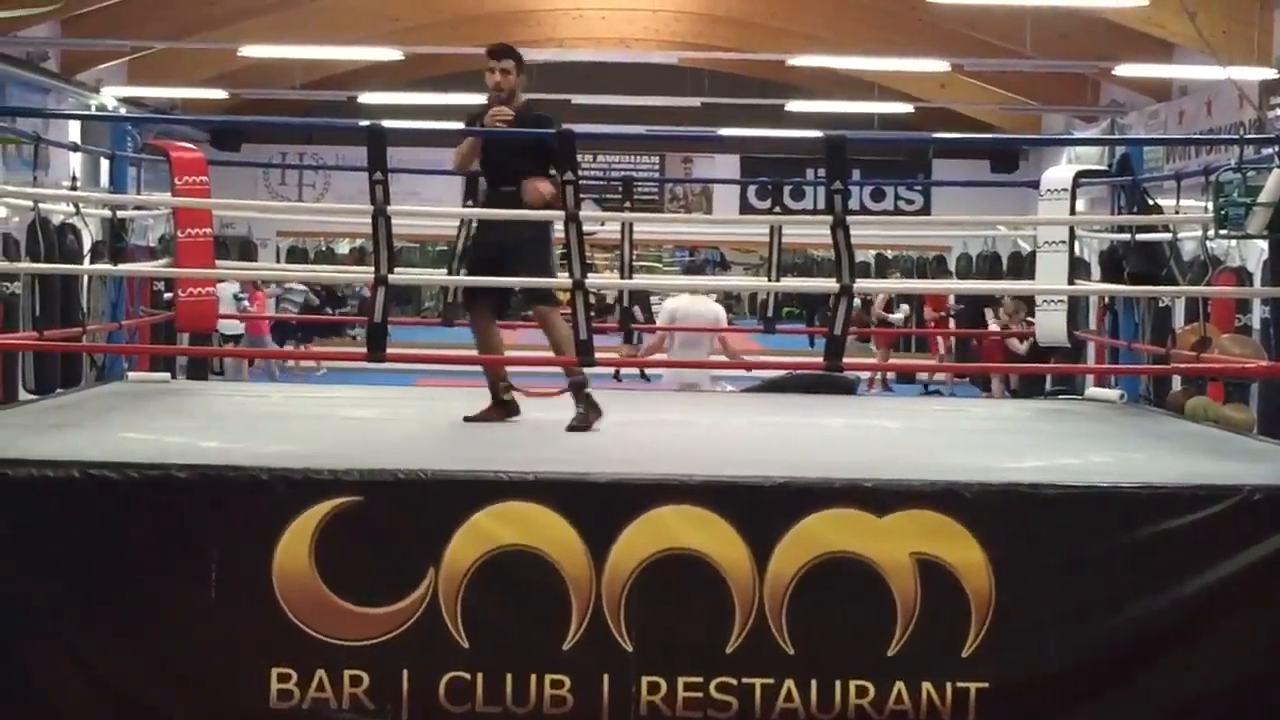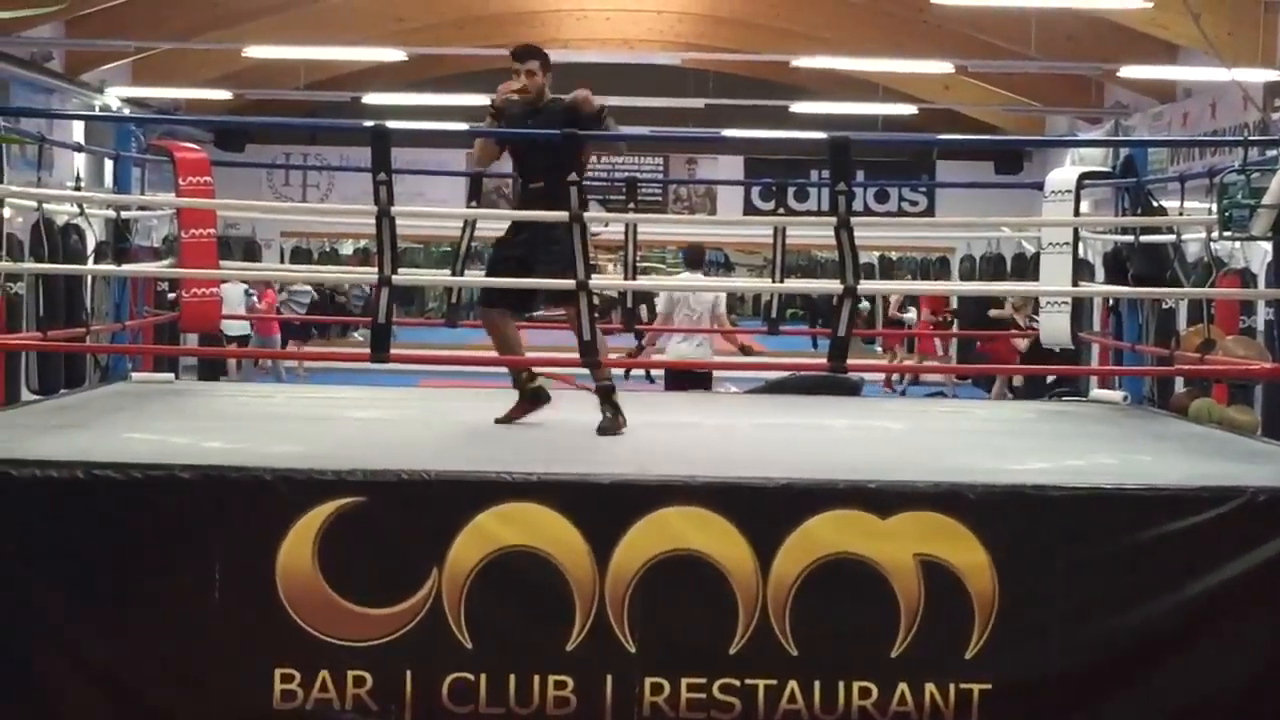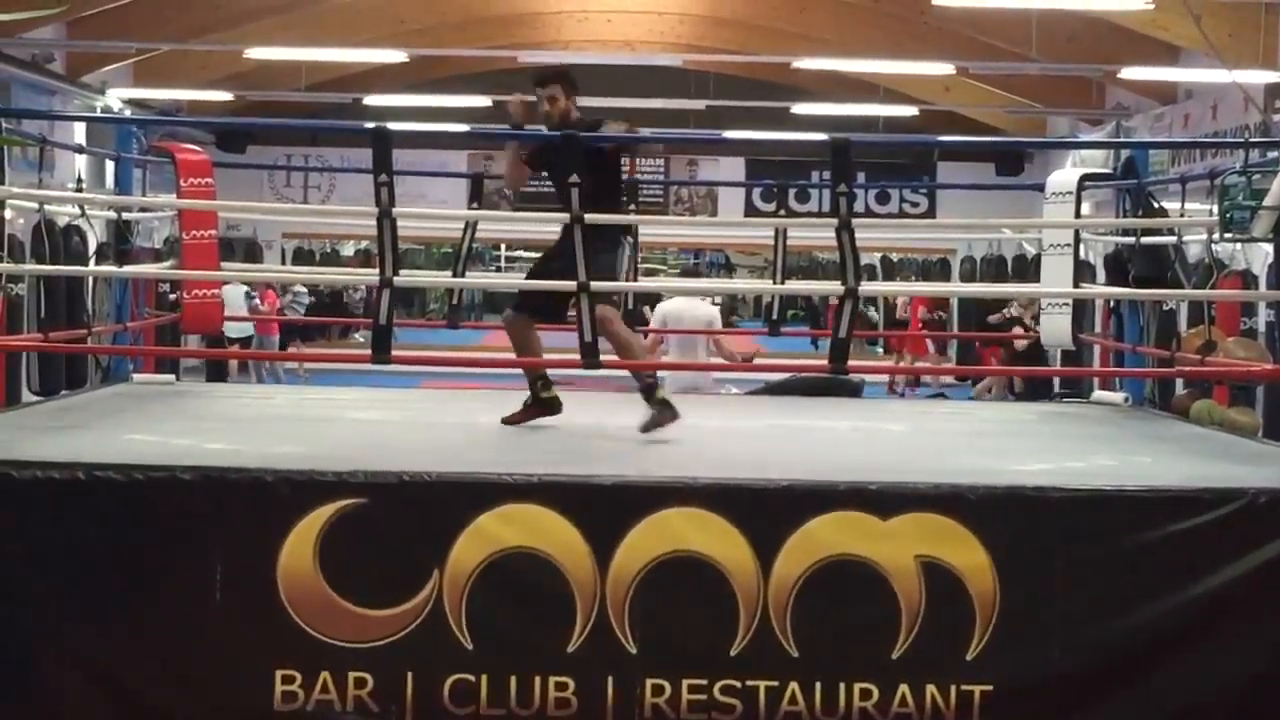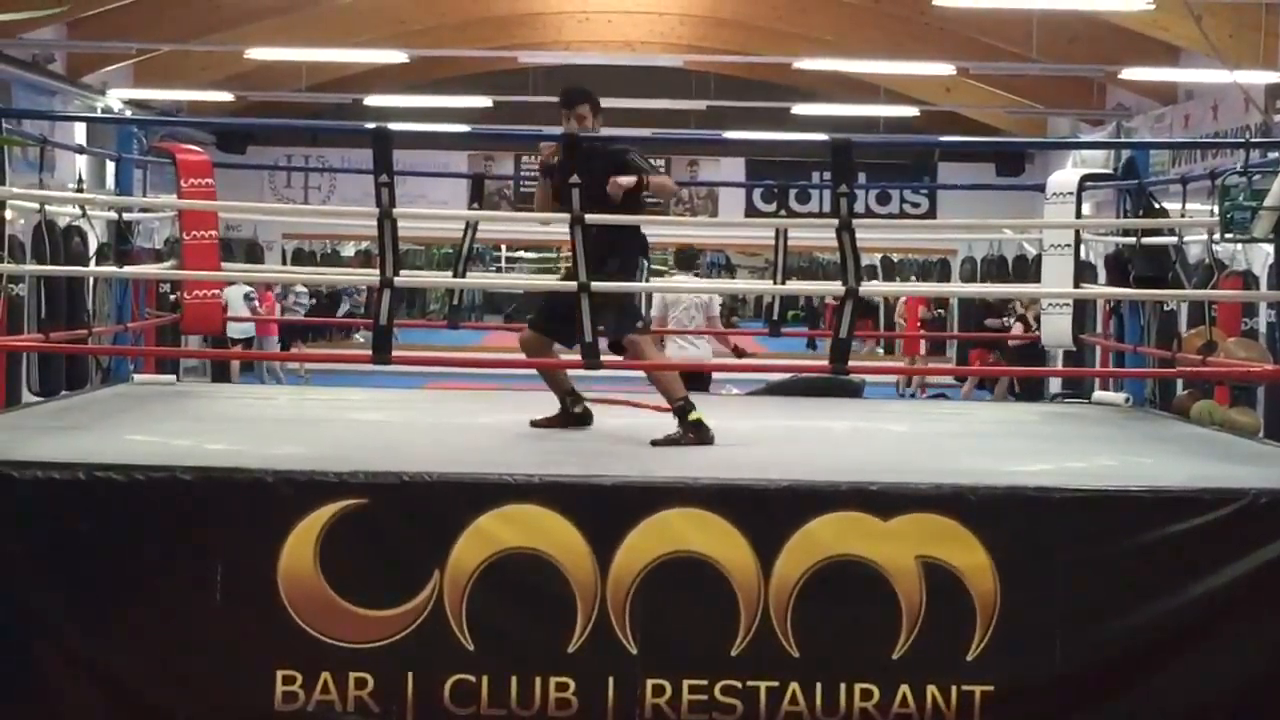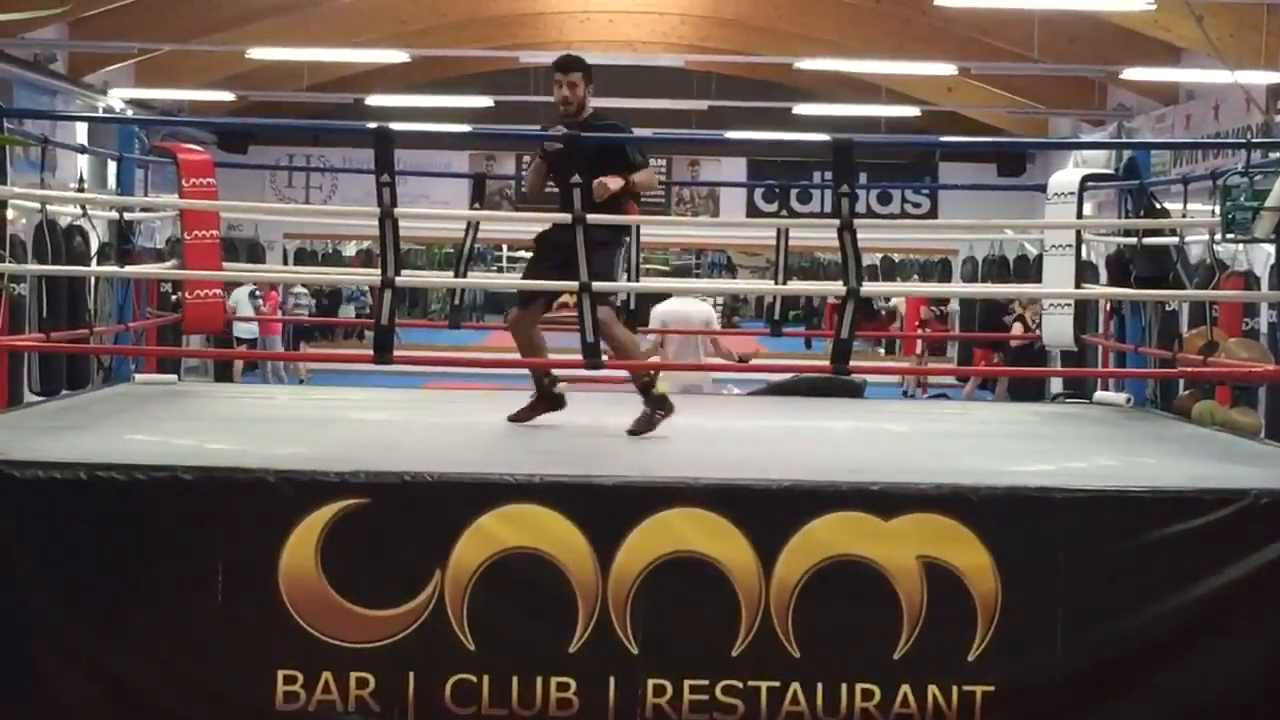
dt=0.2s
person 1, frame 1
left shoulder: (539, 120)
right shoulder: (482, 118)
right elbow: (460, 164)
left wrist: (550, 186)
right wrist: (483, 128)
left hip: (532, 224)
right hip: (492, 223)
left knee: (543, 308)
right knee: (480, 313)
left ankle: (584, 399)
right ankle: (503, 398)
person 1, frame 2
left shoulder: (569, 111)
right shoulder: (512, 117)
right elbow: (480, 160)
left wrist: (595, 110)
right wrist: (496, 112)
left hip: (563, 225)
right hip: (526, 223)
left knee: (571, 309)
right knee: (494, 311)
left ankle: (609, 402)
right ankle: (529, 390)
person 1, frame 3
left shoulder: (592, 133)
right shoulder: (547, 142)
right elbow: (514, 183)
right wrist: (516, 128)
left hip: (604, 237)
right hip: (571, 239)
left knee: (603, 313)
right knee: (516, 321)
left ankle: (660, 401)
right ankle: (542, 396)
person 1, frame 4
left shoulder: (616, 153)
right shoulder: (567, 162)
left elbow: (667, 188)
right elbow: (544, 212)
left wrist: (634, 182)
right wrist: (545, 170)
left hip: (621, 262)
right hip: (587, 264)
left knee: (633, 339)
right knee: (532, 340)
left ankle: (691, 422)
right ankle: (573, 409)
person 1, frame 5
left shoulder: (612, 130)
right shoulder: (553, 133)
left elbow: (648, 177)
right elbow: (532, 188)
left wrist: (621, 181)
right wrist: (545, 153)
left hip: (602, 235)
right hip: (562, 232)
left knee: (600, 314)
right knee: (521, 317)
left ankle: (654, 396)
right ankle: (547, 393)
